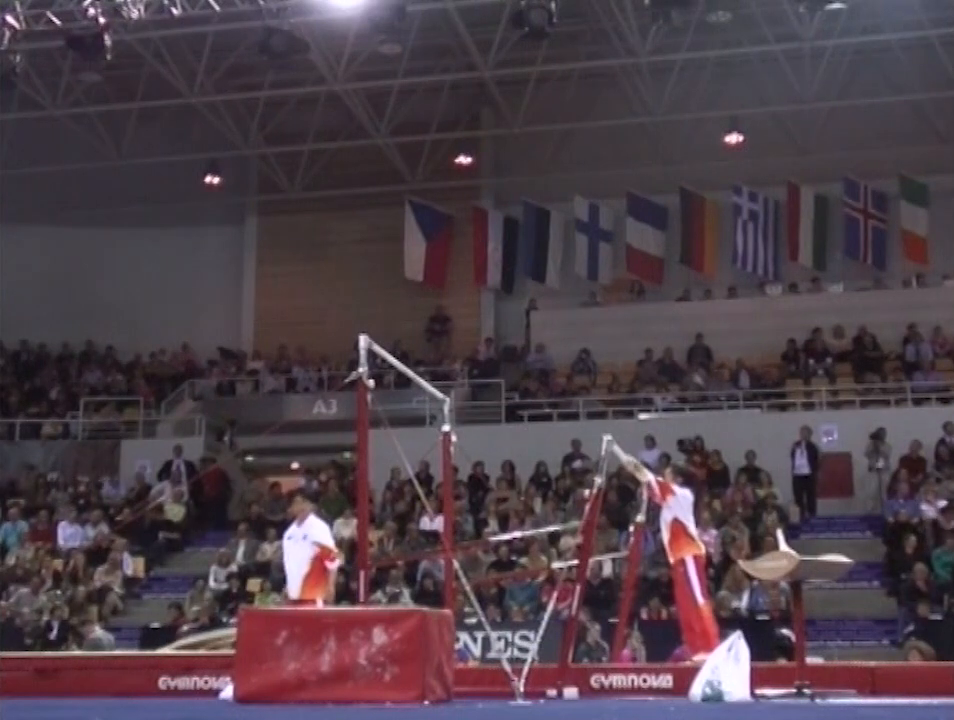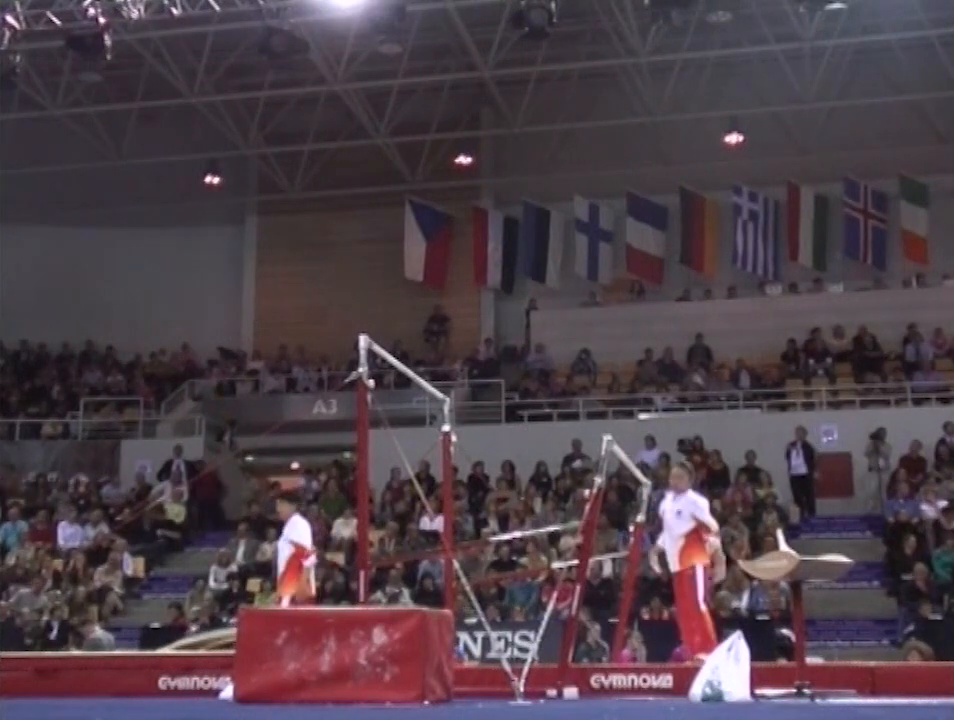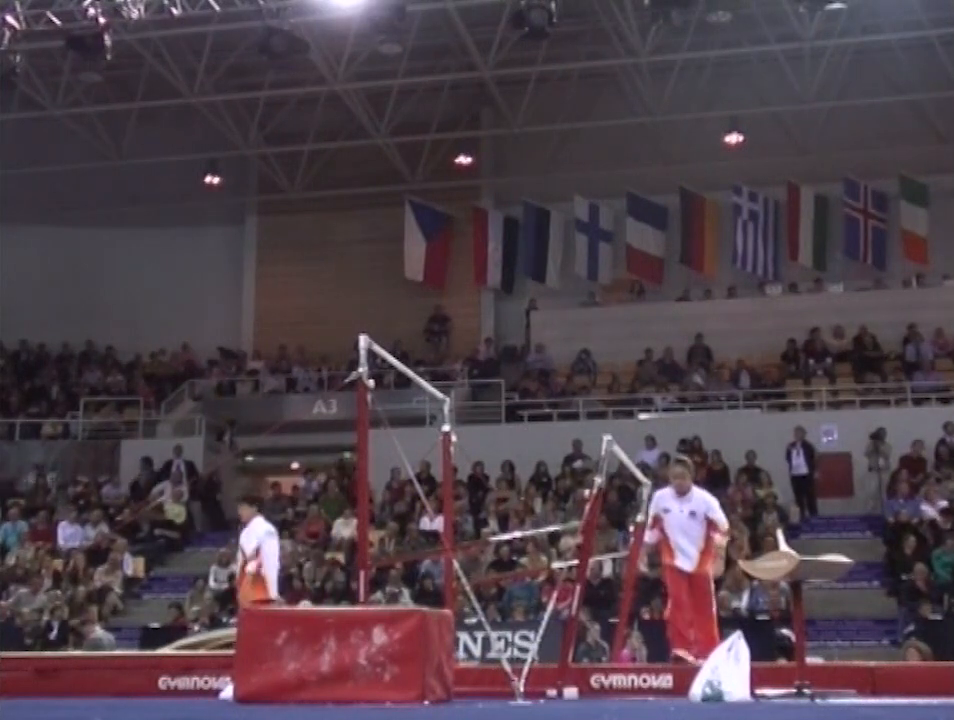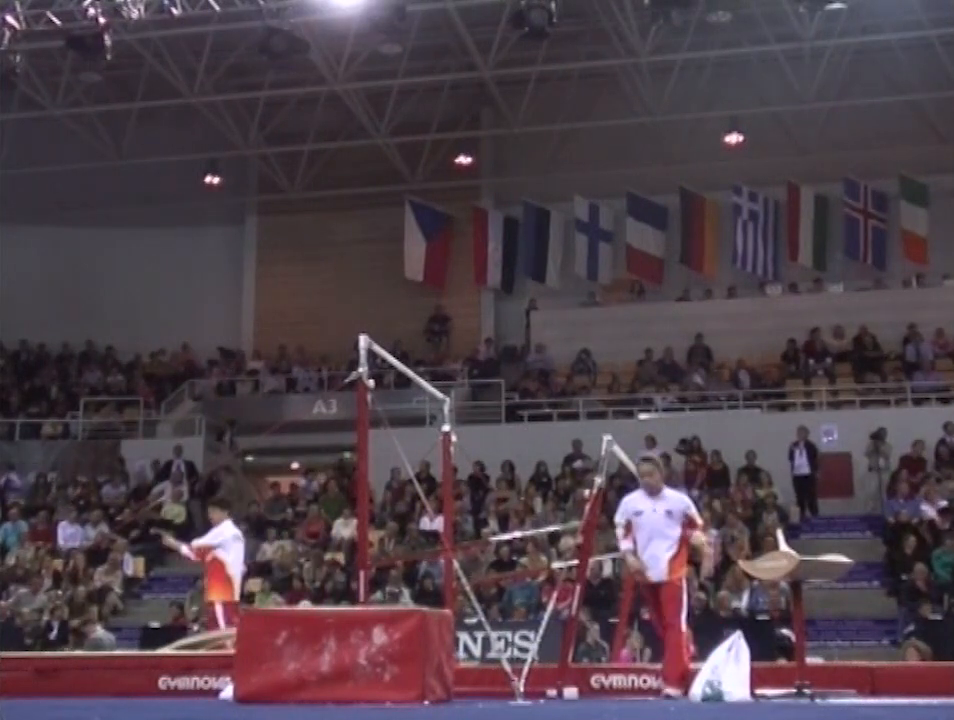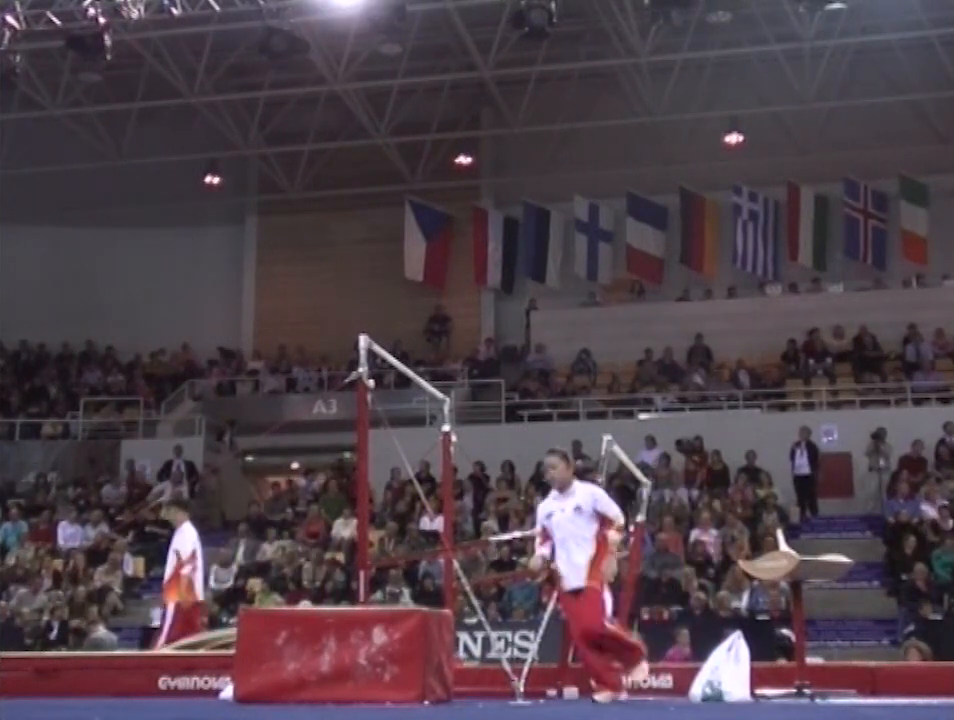
dt=0.5s
person 1, frame 1
left shoulder: (681, 495)
right shoulder: (670, 498)
left elbow: (656, 484)
right elbow: (654, 487)
left wrist: (637, 468)
right wrist: (637, 470)
left hip: (688, 554)
right hip: (679, 556)
left knee: (696, 599)
right knee: (685, 604)
left ankle: (709, 647)
right ankle: (696, 649)
person 1, frame 2
left shoulder: (696, 501)
right shoulder: (666, 502)
left elbow: (711, 531)
left wrist: (719, 562)
right wrist: (655, 553)
left hip: (694, 561)
right hip: (676, 563)
left knee: (695, 604)
right knee: (682, 609)
left ankle: (708, 650)
right ankle: (693, 650)
person 1, frame 3
left shoulder: (705, 500)
right shoulder: (660, 498)
left elbow: (721, 530)
right elbow: (653, 527)
left wrist: (719, 559)
right wrist: (644, 553)
left hip: (701, 562)
right hip: (673, 560)
left knee: (704, 610)
right knee: (678, 602)
left ankle: (708, 653)
right ankle: (683, 648)
person 1, frame 4
left shoulder: (679, 500)
right shoulder: (628, 502)
left elbow: (696, 527)
right elbow: (622, 532)
left wrist: (707, 555)
right wrist: (629, 558)
left hip: (673, 572)
right hip: (645, 572)
left knee: (674, 623)
right knee: (660, 623)
left ankle: (674, 681)
right ankle: (681, 657)
person 1, frame 5
left shoulder: (592, 493)
right shoulder: (545, 506)
left elbow: (617, 523)
right elbow: (544, 540)
left wrist: (610, 557)
right wrist: (539, 557)
left hip: (595, 575)
right hip: (568, 579)
left knee: (595, 625)
right knee: (581, 635)
left ankle: (633, 656)
right ankle: (610, 686)
